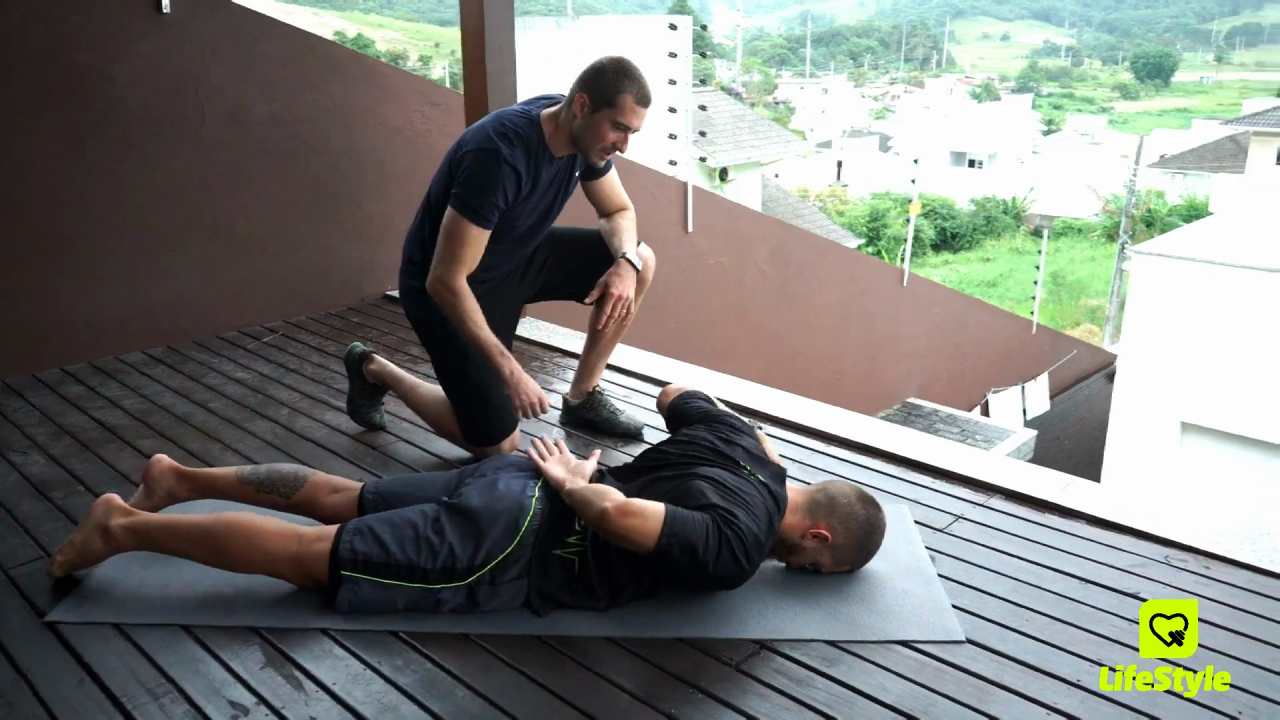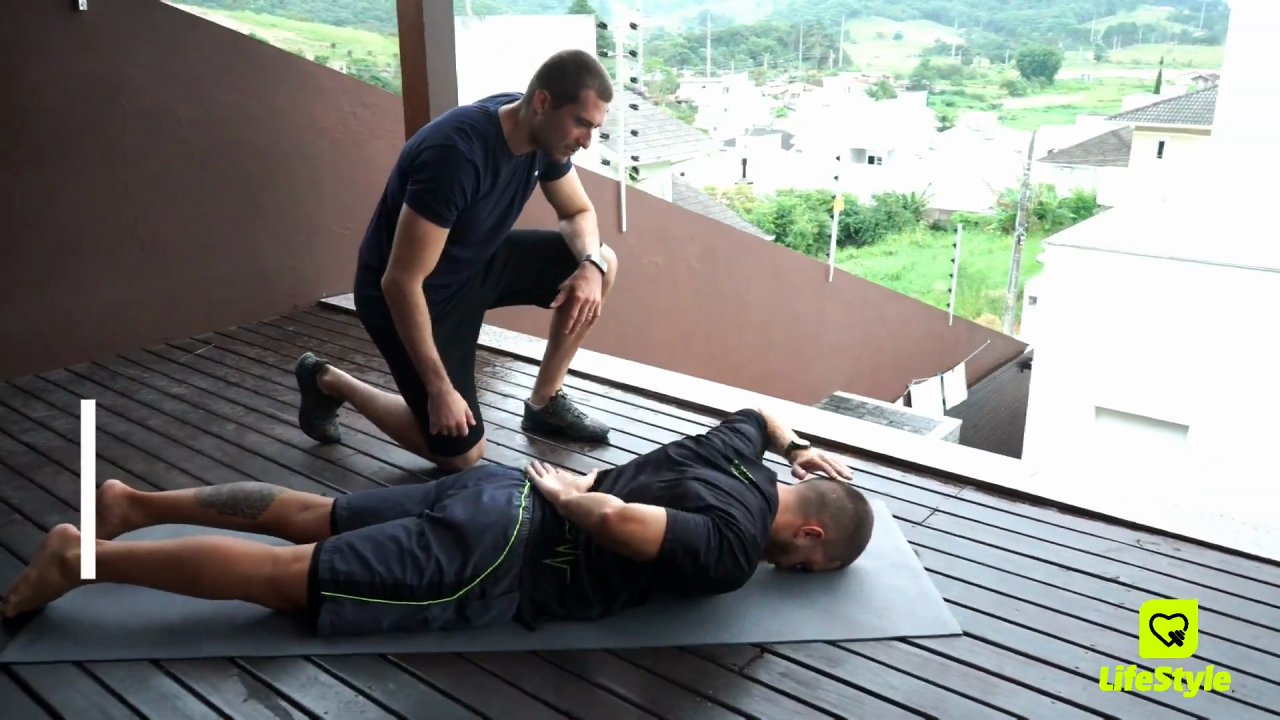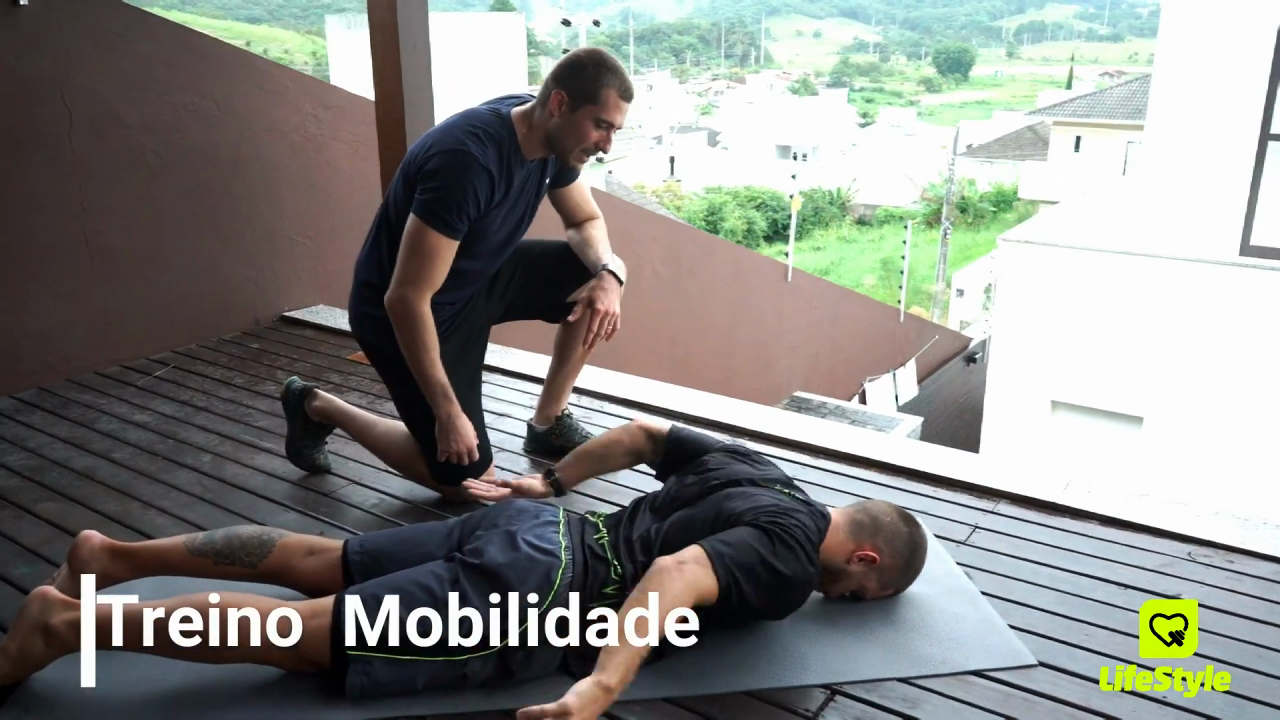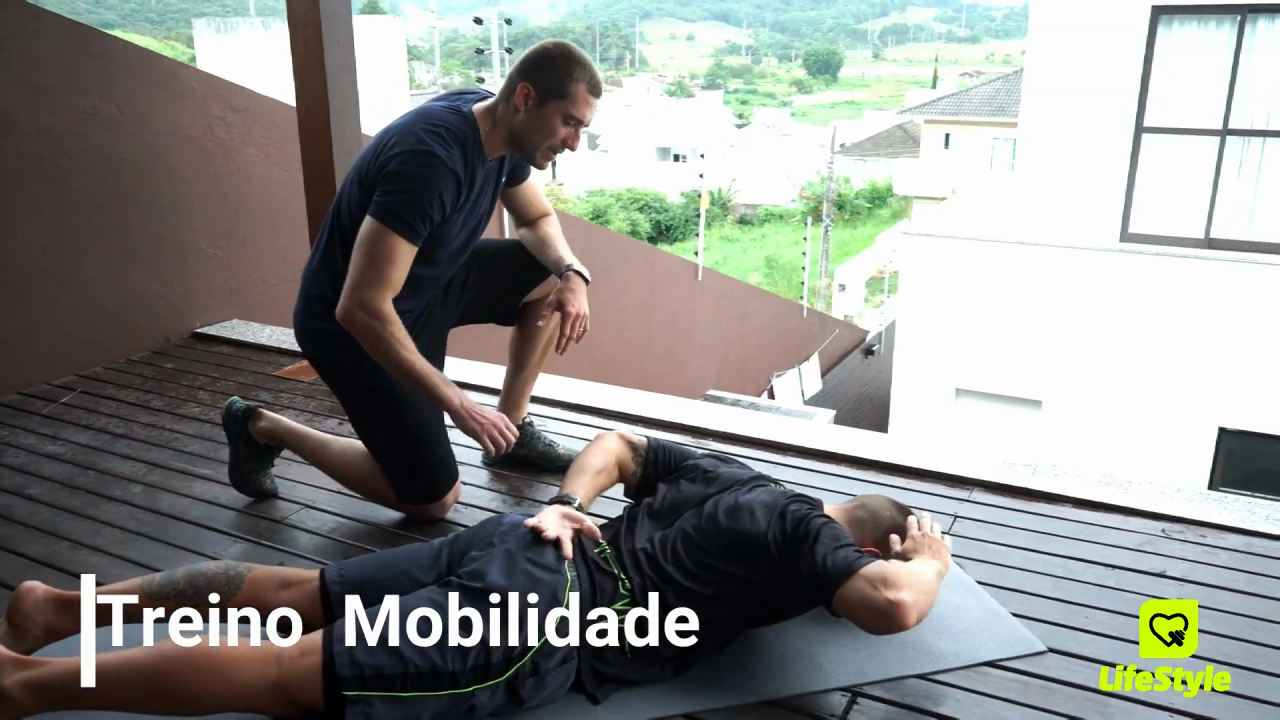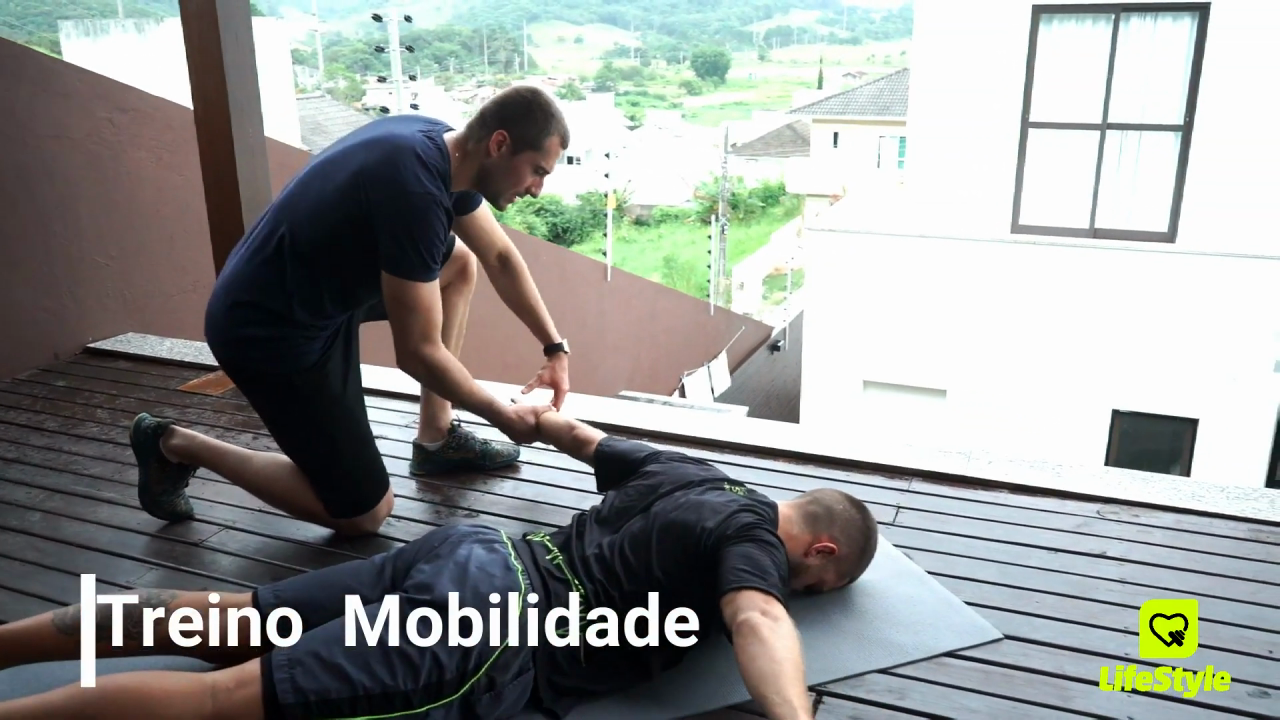
dt=1s
person 1, frame 1
left shoulder: (733, 442)
right shoulder: (739, 545)
left elbow: (671, 393)
right elbow: (618, 517)
right wrist: (573, 485)
left hip: (513, 487)
right hip: (505, 553)
left knee: (340, 501)
right knee: (308, 557)
left ankle: (179, 478)
right ankle: (127, 526)
person 1, frame 2
left shoulder: (737, 456)
right shoulder: (736, 548)
left elbow: (755, 411)
right elbow: (617, 520)
left wrist: (800, 447)
right wrist: (567, 498)
left hip: (497, 496)
right hip: (494, 564)
left knee: (307, 517)
right knee: (284, 576)
left ankle: (132, 503)
right ankle: (84, 556)
person 1, frame 3
left shoulder: (760, 470)
right shoulder: (793, 553)
left elbow: (642, 430)
right elbow: (673, 580)
left wrist: (546, 482)
left hip: (529, 533)
right hip: (530, 596)
left knee: (315, 561)
right knee: (303, 631)
left ankle: (113, 553)
person 1, frame 4
left shoulder: (739, 475)
right shoulder: (808, 534)
left elbow: (617, 443)
right elbow: (894, 606)
left wrist: (567, 504)
right wrist: (930, 557)
left hip: (512, 550)
right hip: (535, 629)
left knee: (290, 598)
person 1, frame 5
left shoulder: (689, 471)
right shoulder: (756, 538)
left elbow: (583, 435)
right elbow: (756, 621)
left wrist: (533, 418)
left hip: (465, 555)
right hip: (486, 639)
left knee: (216, 624)
person 2, frame 1
left shoulder: (586, 133)
right shoulder: (498, 154)
left elbow: (619, 211)
right elbow: (445, 282)
left wrist: (625, 263)
right wrist: (510, 372)
left hip: (517, 256)
right hip: (449, 289)
left knee: (640, 263)
right knee: (498, 444)
left ankle: (582, 398)
right ankle: (374, 372)
person 2, frame 2
left shoulder: (543, 132)
right shoulder: (456, 154)
left elbow: (579, 212)
right elbow: (400, 282)
left wrist: (590, 265)
right wrist: (440, 389)
left hip: (476, 261)
right hip: (411, 293)
left knee: (601, 263)
right knee: (462, 454)
left ankle: (544, 403)
right ankle: (329, 382)
person 2, frame 3
left shoulder: (551, 135)
right shoulder: (467, 159)
left elbow: (587, 220)
right elbow: (405, 299)
left wrist: (607, 274)
right wrist: (448, 413)
right hip: (404, 314)
left knee: (606, 273)
right knee: (468, 480)
left ankle: (548, 424)
right ankle: (319, 408)
person 2, frame 4
left shoulder: (500, 128)
right shoulder: (429, 160)
left elbow: (537, 219)
right elbow: (359, 308)
left wrist: (572, 271)
right wrist: (455, 405)
right hip: (354, 326)
left knee: (555, 276)
right knee: (433, 499)
left ankle: (512, 429)
right ankle: (264, 429)
person 2, frame 5
left shoulder: (443, 148)
right shoulder: (416, 192)
left elbow: (500, 257)
right elbow: (418, 353)
left wrist: (554, 348)
right wrist: (504, 417)
right hip: (267, 331)
left knee: (459, 262)
right knee: (365, 513)
left ankle: (436, 440)
right ankle: (178, 447)
